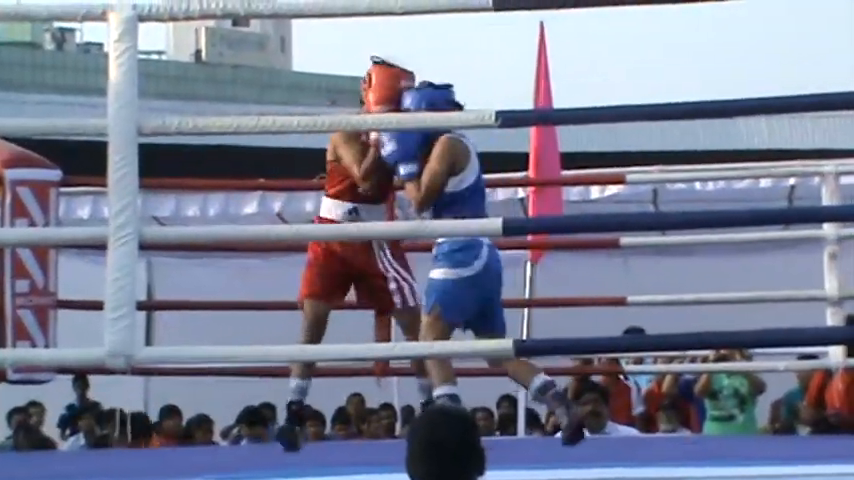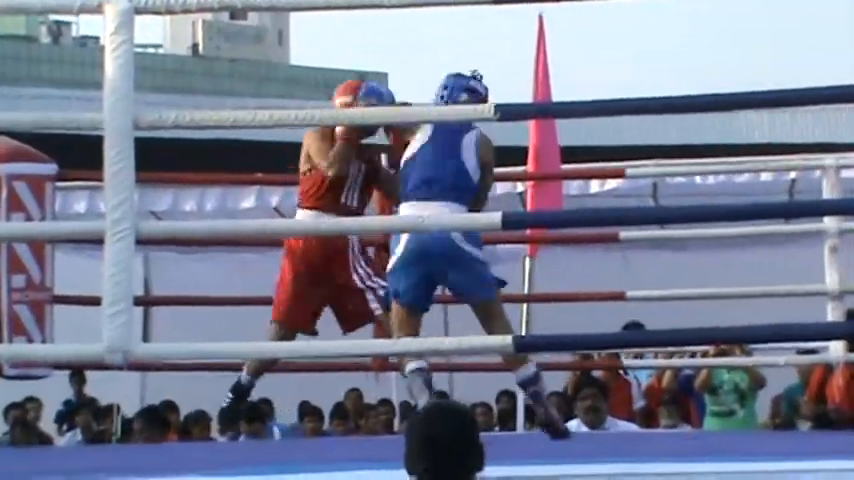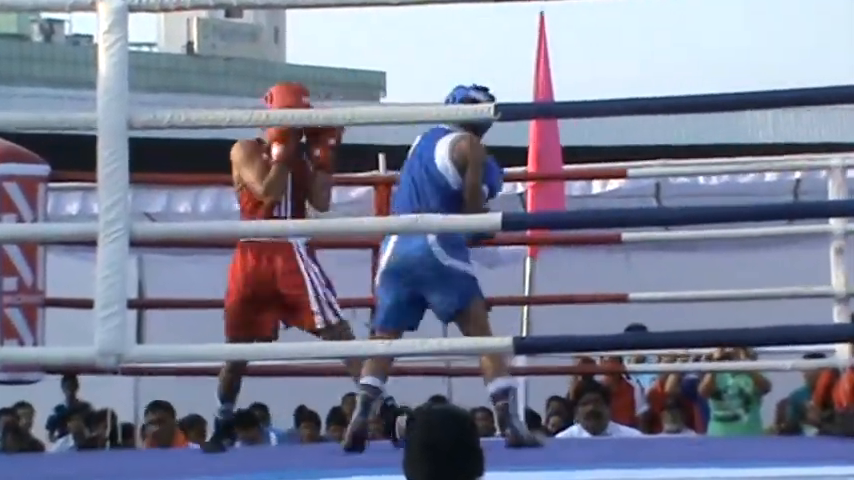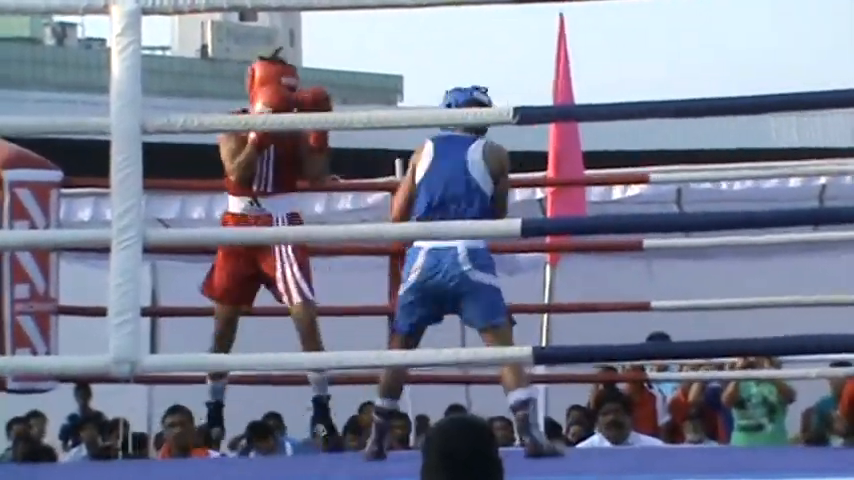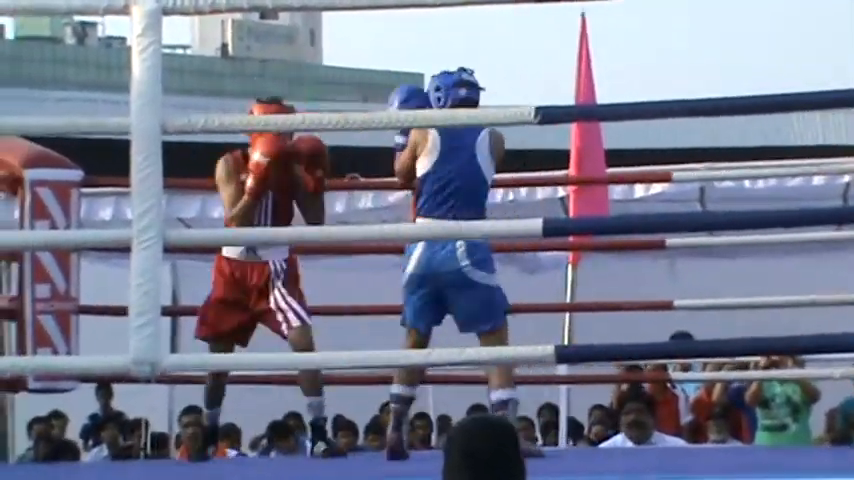
dt=0.2s
person 1, frame 1
left shoulder: (448, 143)
right shoulder: (462, 146)
left elbow: (421, 200)
left wrist: (402, 163)
left hip: (458, 254)
right hip: (483, 254)
left knee: (432, 344)
right ankle: (562, 409)
person 1, frame 2
left shoulder: (422, 125)
right shoulder: (482, 141)
right elbow: (476, 203)
left hip: (414, 231)
right hip: (456, 231)
left knee: (405, 331)
right knee: (498, 326)
left ankle: (427, 404)
right ankle: (542, 407)
person 1, frame 3
left shoulder: (425, 138)
right shoulder: (469, 145)
right elbow: (473, 210)
right wrist: (482, 187)
left hip: (397, 246)
right hip: (439, 245)
left knee: (382, 344)
right knee: (482, 337)
left ankle: (360, 417)
right ankle: (511, 424)
person 1, frame 4
left shoulder: (425, 149)
right shoulder: (494, 153)
left elbow: (399, 213)
right elbow: (497, 213)
left hip: (423, 257)
right hip: (469, 259)
left knee: (400, 350)
right knee: (504, 349)
left ankle: (377, 439)
right ankle: (530, 433)
person 1, frame 5
left shoulder: (424, 132)
right shoulder: (493, 139)
left elbow: (403, 174)
left wrist: (408, 132)
left hip: (425, 250)
right hip: (468, 251)
left knee: (415, 344)
right knee: (496, 345)
left ankle: (395, 433)
person 2, frame 1
right shoulder: (345, 131)
right elbow: (364, 178)
left hip: (373, 237)
right hip: (332, 235)
left knee: (414, 321)
right knee: (313, 325)
right ankle: (294, 415)
person 2, frame 2
left shoulder: (366, 149)
right shoulder: (318, 136)
left elbow: (391, 189)
right elbow: (333, 169)
right wrist: (348, 126)
left hip: (346, 244)
right hip: (306, 244)
left knee: (388, 321)
right knee: (281, 335)
right ankle: (237, 395)
person 2, frame 3
left shoulder: (301, 155)
right shoulder: (245, 151)
left elbow: (320, 204)
right elbow: (265, 193)
left wrist: (325, 156)
right wrist: (279, 150)
left hip: (293, 252)
right hip: (253, 254)
left knee: (338, 332)
right knee: (236, 349)
right ankle: (222, 429)
person 2, frame 4
left shoulder: (293, 128)
right shoulder: (233, 127)
left elbow: (316, 179)
right elbow: (236, 174)
left wrist: (317, 137)
right wrist: (258, 133)
left hip: (281, 228)
right hip: (240, 227)
left knee: (305, 316)
right knee: (225, 324)
left ankle: (322, 412)
right ankle: (214, 412)
person 2, frame 5
left shoulder: (290, 164)
right shoulder: (229, 165)
left elbow: (315, 221)
right elbow: (235, 219)
left wrist: (316, 179)
right wrist: (257, 178)
left hip: (276, 268)
right hip: (234, 267)
left knee: (303, 342)
right knee: (219, 359)
left ankle: (319, 432)
